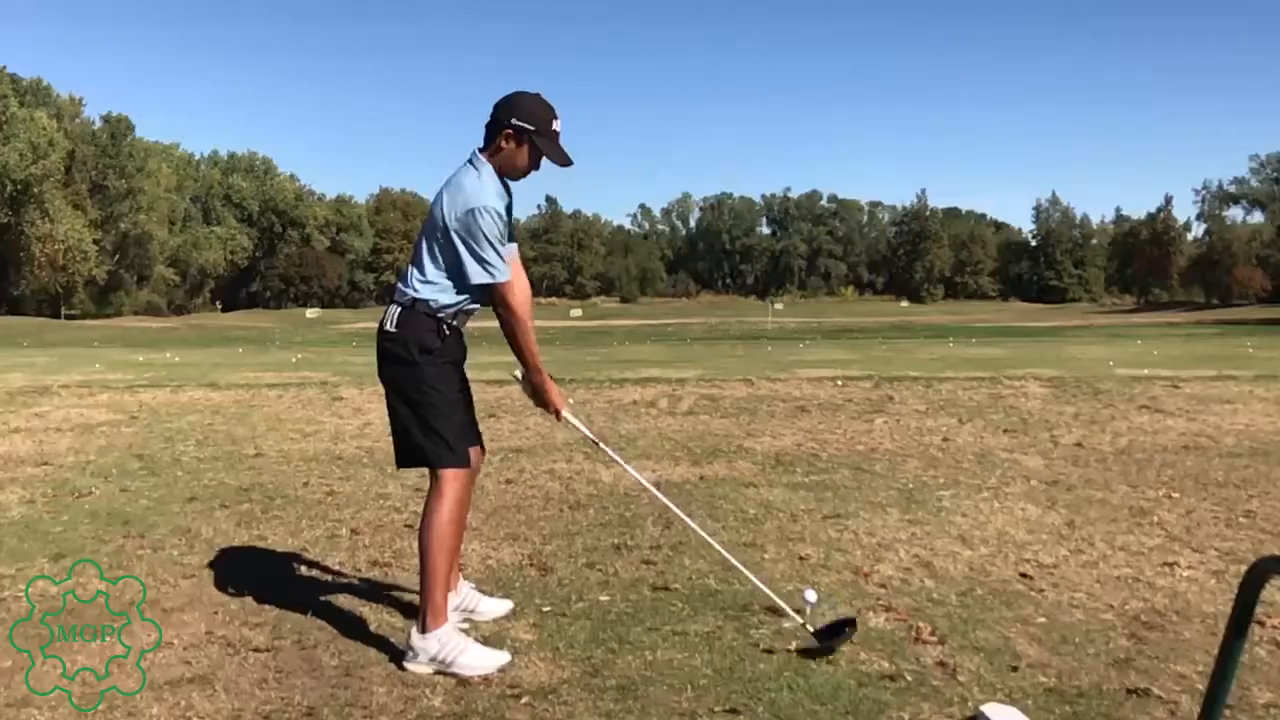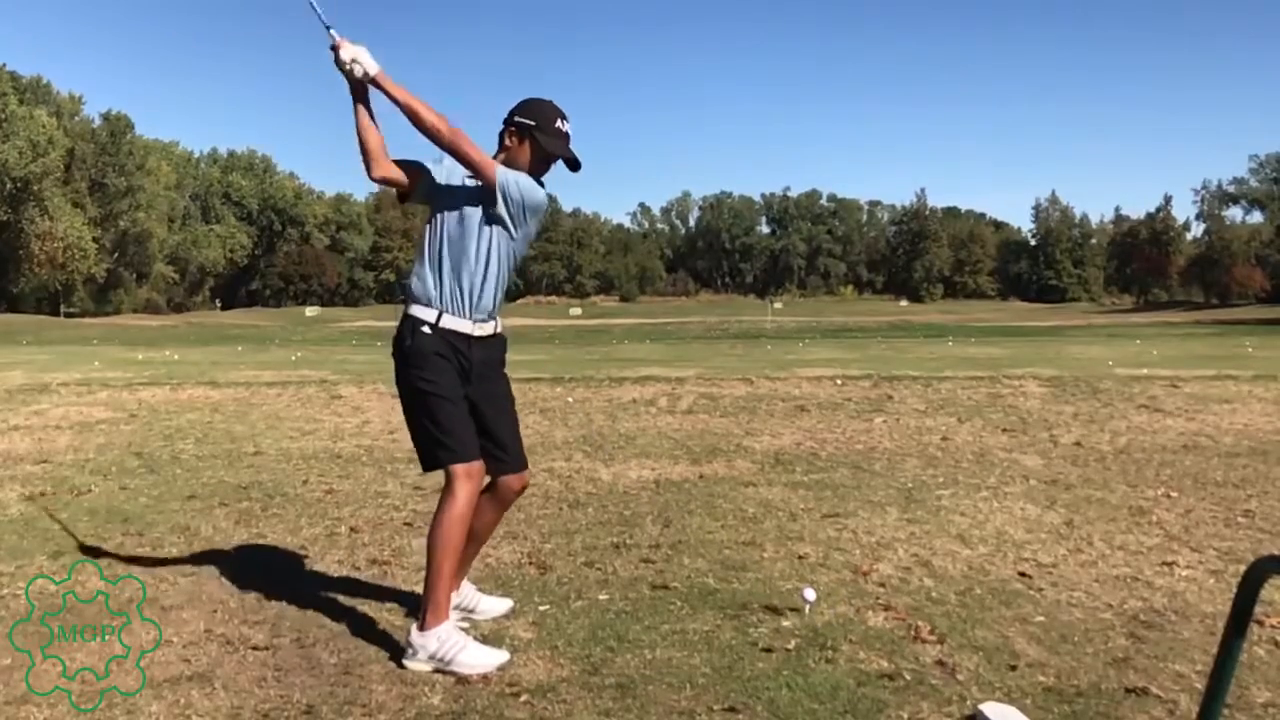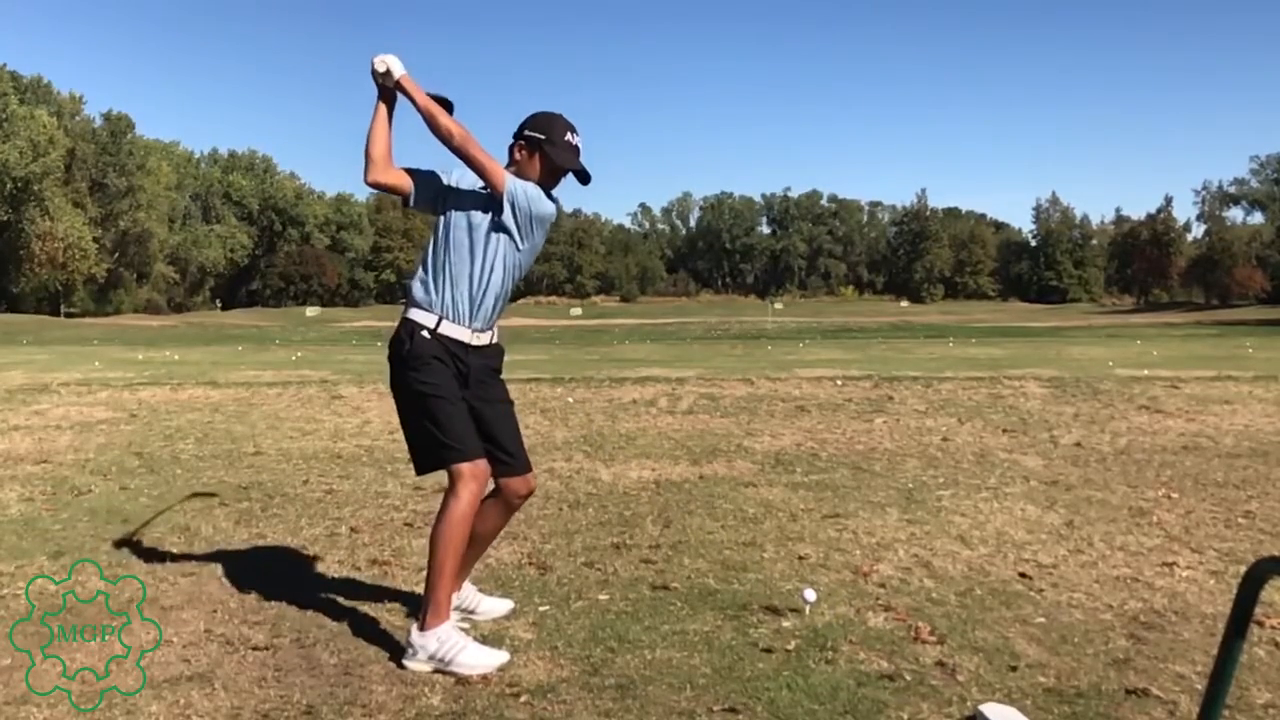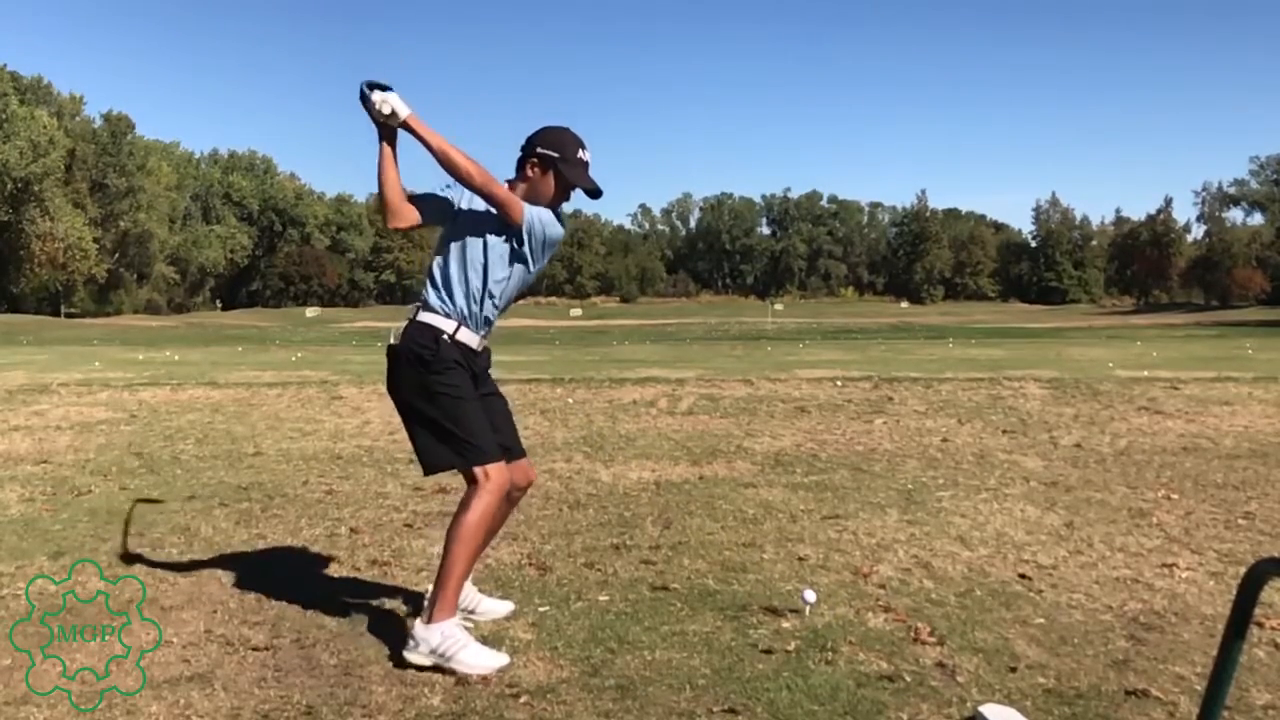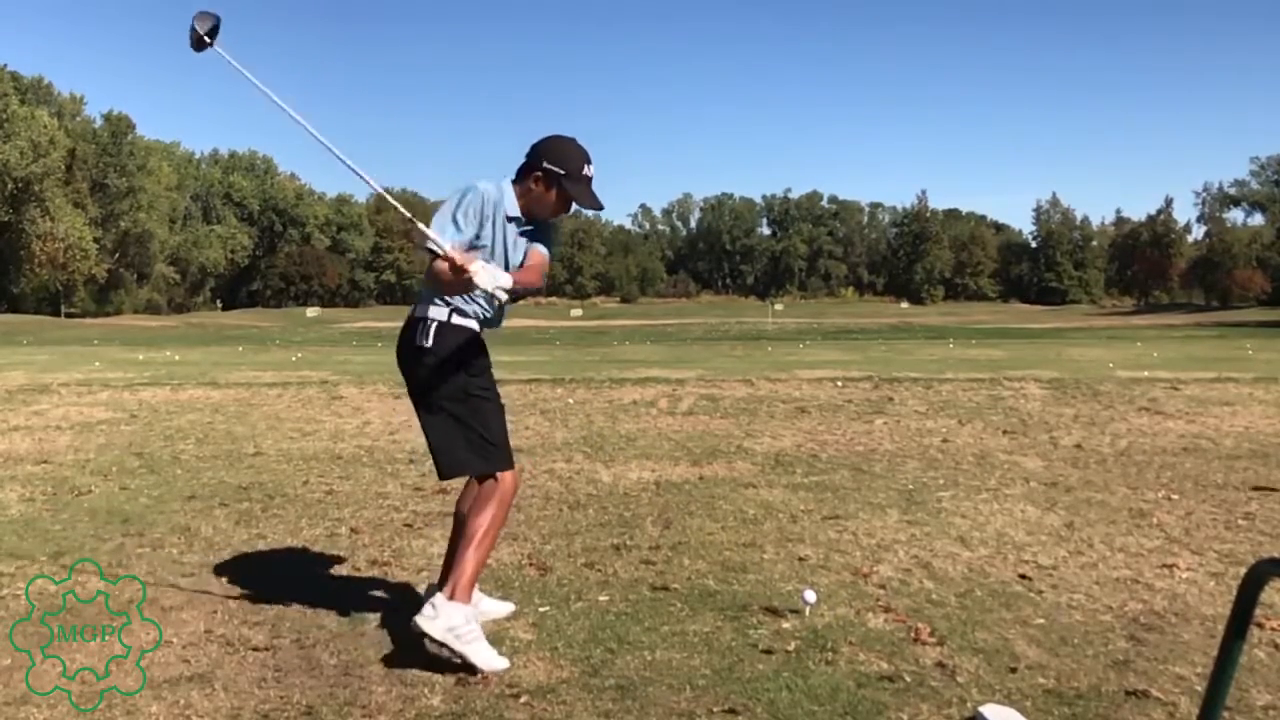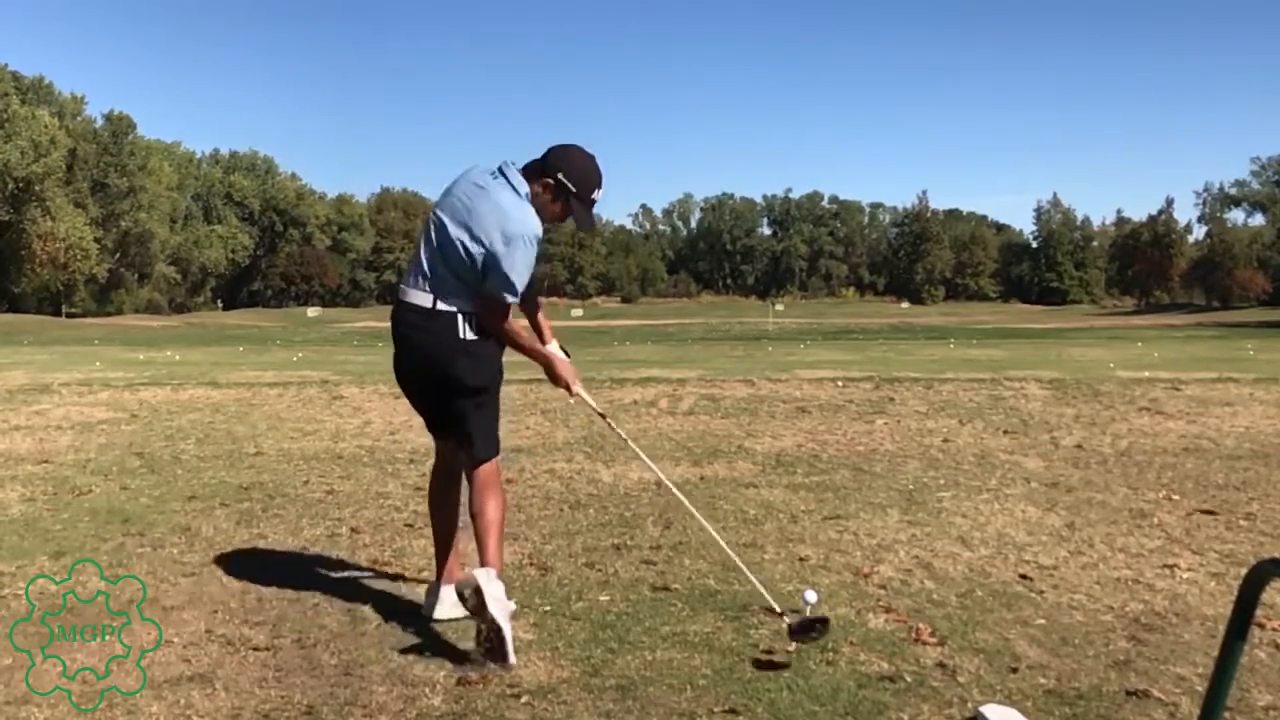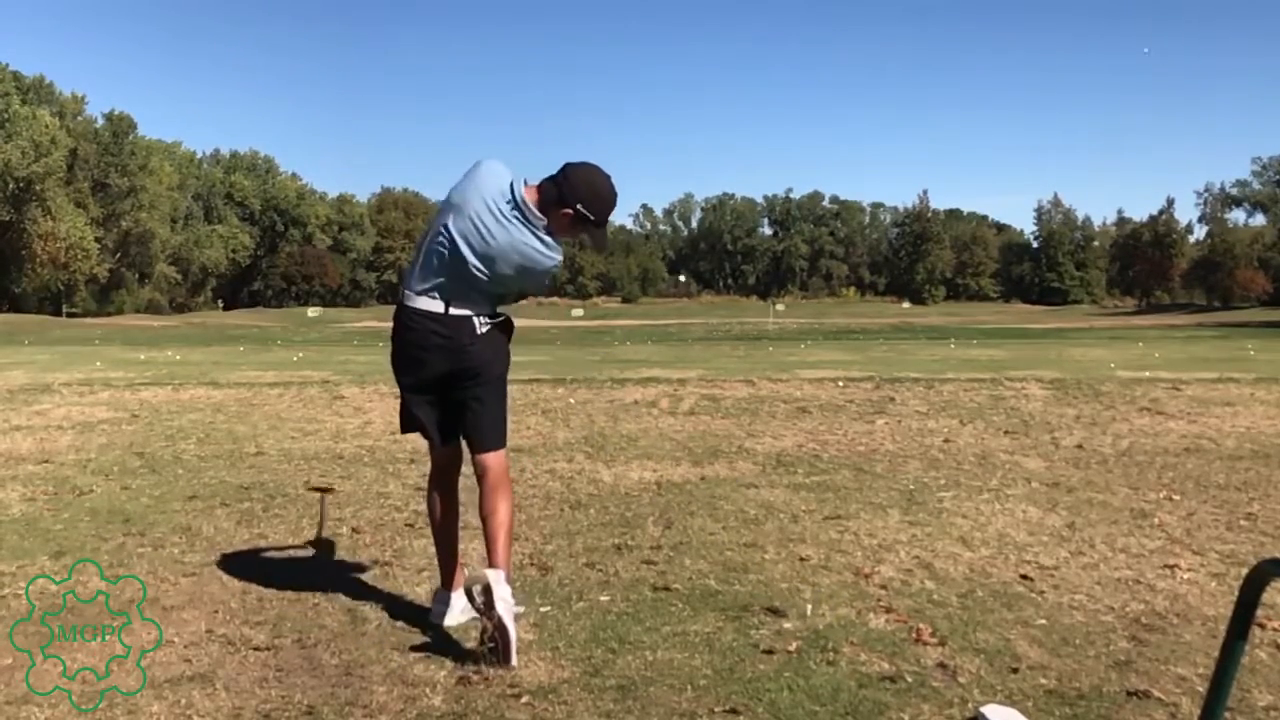
dt=0.7s
person 1, frame 1
left shoulder: (496, 191)
right shoulder: (477, 199)
left elbow: (516, 276)
right elbow: (504, 299)
left wrist: (534, 363)
right wrist: (538, 375)
left hip: (439, 337)
right hip: (419, 337)
left knee: (469, 459)
right knee: (451, 474)
left ankle: (449, 590)
right ankle: (431, 635)
person 1, frame 2
left shoulder: (532, 198)
right shoulder: (445, 174)
left elbow: (457, 144)
right elbow: (384, 171)
left wrist: (381, 78)
right wrist: (359, 88)
left hip: (483, 347)
right hip: (428, 341)
left knee: (510, 479)
right knee: (465, 474)
left ankle: (452, 586)
right ankle: (431, 632)
person 1, frame 3
left shoulder: (540, 209)
right shoulder: (456, 184)
left elbow: (463, 143)
right elbow: (378, 174)
left wrist: (407, 83)
right wrist: (385, 97)
left hip: (479, 355)
right hip: (426, 347)
left knee: (517, 483)
right knee: (470, 475)
left ankle: (454, 587)
right ankle: (432, 631)
person 1, frame 4
left shoulder: (549, 230)
right shoulder: (466, 200)
left elbow: (481, 182)
right elbow: (397, 217)
left wrist: (411, 121)
right wrist: (387, 137)
left hip: (468, 357)
right hip: (430, 350)
left knee: (519, 478)
right knee: (490, 477)
left ankle: (452, 587)
right ankle: (436, 626)
person 1, frame 5
left shoulder: (539, 226)
right shoulder: (481, 197)
left elbow: (535, 272)
right elbow: (437, 272)
left wrist: (505, 279)
right wrist: (466, 269)
left hip: (456, 345)
right hip: (441, 341)
left knee: (488, 465)
right knee: (499, 478)
left ankle: (452, 587)
right ankle: (452, 607)
person 1, frame 6
left shoulder: (483, 178)
right shoulder: (523, 227)
right elbow: (496, 315)
left wrist: (549, 337)
right wrist: (547, 359)
left hip: (412, 325)
right hip: (457, 335)
left knee: (450, 455)
right knee: (481, 464)
left ankle: (446, 586)
right ankle: (488, 579)
person 1, frame 7
left shoulder: (486, 173)
right shoulder: (544, 258)
left hip: (415, 328)
right hip: (474, 338)
left knee: (444, 462)
right knee: (491, 464)
left ankle: (451, 592)
right ankle: (497, 579)
